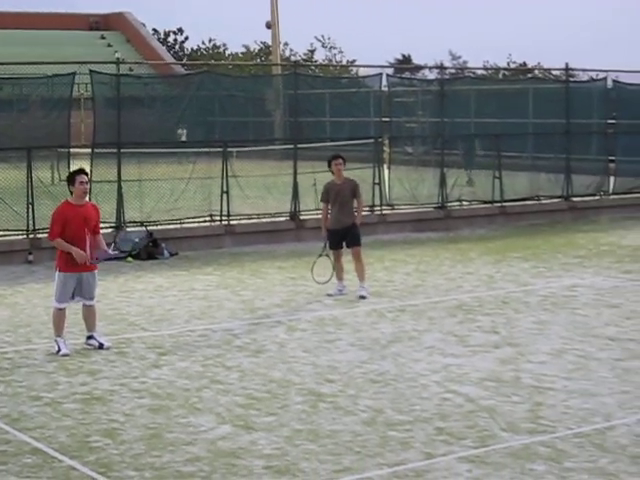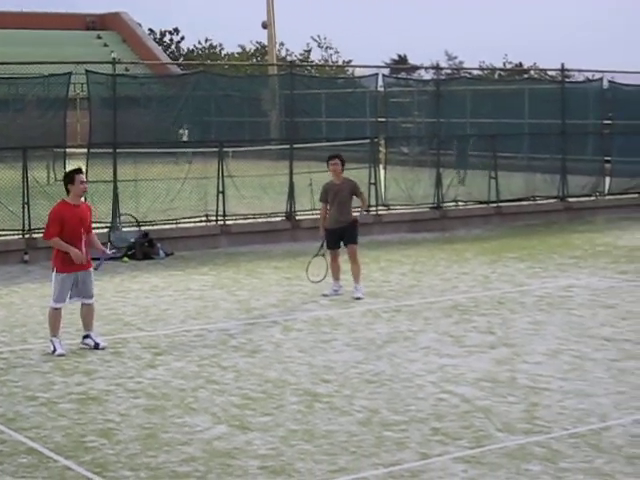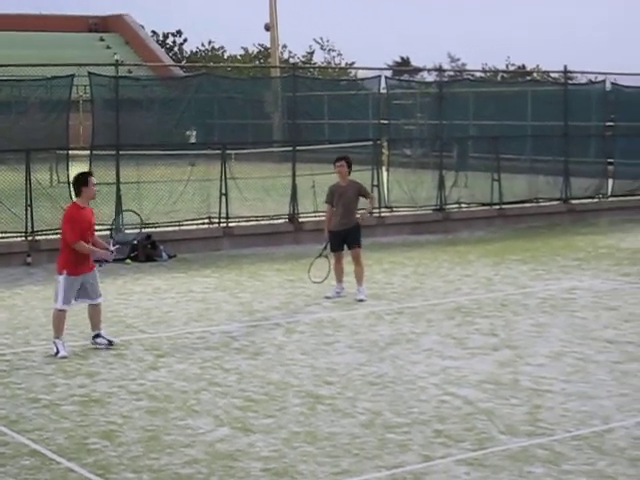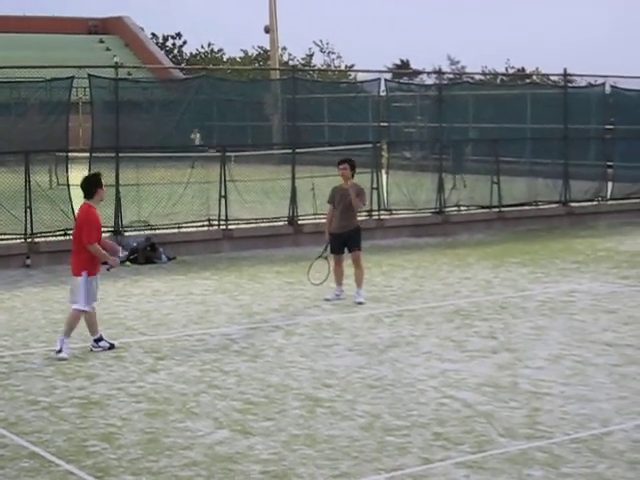
dt=0.2s
person 1, frame 1
left shoulder: (94, 209)
right shoulder: (62, 210)
right elbow: (54, 238)
left wrist: (103, 248)
right wrist: (73, 250)
left hip: (89, 266)
right hip: (67, 267)
left knee: (89, 302)
right knee: (60, 304)
left ankle: (92, 336)
right ankle: (59, 340)
person 1, frame 2
left shoulder: (87, 208)
right shoulder: (58, 210)
right elbow: (50, 237)
left wrist: (100, 248)
right wrist: (71, 251)
left hip: (84, 265)
right hip: (63, 267)
left knee: (88, 300)
right knee: (57, 304)
left ankle: (88, 337)
right ankle: (54, 340)
person 1, frame 3
left shoulder: (88, 210)
right shoulder: (72, 213)
right elbow: (75, 243)
left wrist: (105, 246)
right wrist: (98, 252)
left hip: (87, 266)
right hip: (70, 268)
left knee: (95, 301)
right knee: (62, 306)
left ankle: (97, 335)
right ankle: (58, 342)
person 1, frame 4
left shoulder: (88, 211)
right shoulder: (90, 214)
right elbow: (91, 245)
left wrist: (114, 247)
right wrist: (109, 258)
left hip: (87, 267)
right hip: (85, 268)
left knee: (89, 305)
right knee: (82, 307)
left ankle: (97, 339)
right ankle: (63, 340)
person 2, frame 1
left shoulder: (352, 183)
right shoulder: (328, 187)
left elbow: (360, 202)
right elbow: (325, 208)
left wrist: (358, 219)
right wrist: (323, 227)
left hip: (350, 225)
right hip: (334, 227)
left knee: (357, 255)
right knee: (337, 257)
left ankle: (362, 286)
right ankle: (340, 286)
person 2, frame 2
left shoulder: (351, 184)
right shoulder: (326, 187)
left elbow: (363, 199)
right elbow: (324, 208)
right wrist: (321, 227)
left hip: (348, 224)
right hip: (331, 226)
left knee: (353, 255)
right knee: (333, 256)
left ankle: (358, 287)
right ankle: (336, 286)
person 2, frame 3
left shoulder: (357, 186)
right shoulder: (333, 189)
left elbow: (371, 198)
right elbow: (329, 210)
left wrist: (368, 208)
right wrist: (326, 229)
left hip: (352, 227)
right hip: (335, 229)
left knee: (356, 257)
right knee: (337, 259)
left ankle: (360, 289)
right ankle: (339, 288)
person 2, frame 4
left shoulder: (358, 189)
right shoulder: (335, 190)
left elbow: (359, 207)
right elbow: (331, 211)
left wrist: (352, 193)
right wrist: (327, 230)
left hip: (352, 230)
right hip: (336, 231)
left knee: (356, 260)
right knee: (337, 261)
left ankle: (359, 292)
right ankle: (339, 291)
